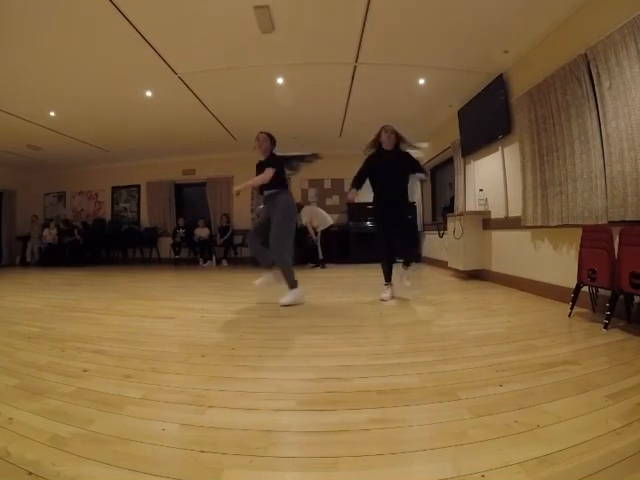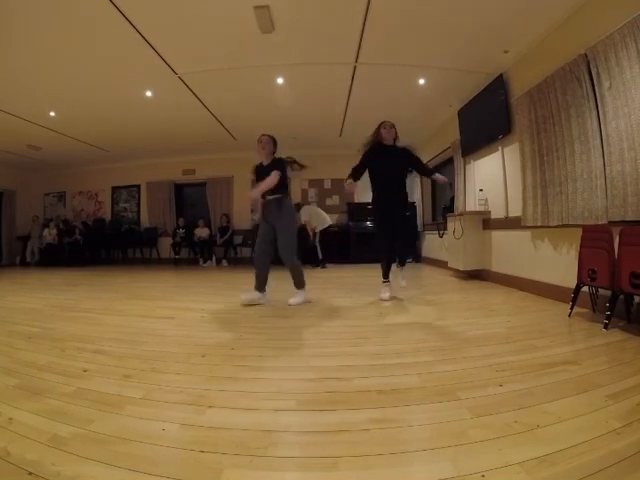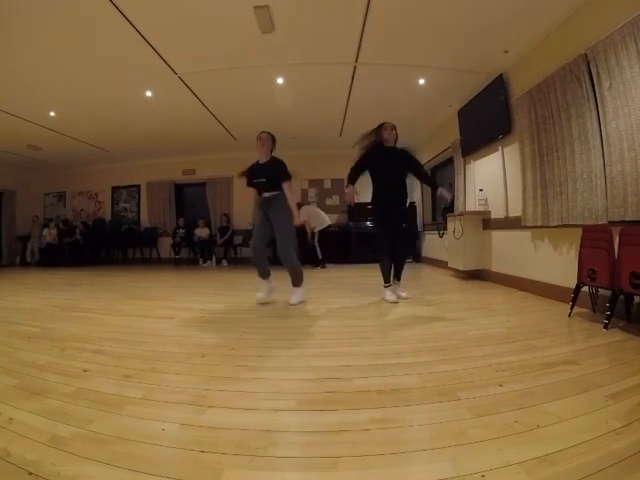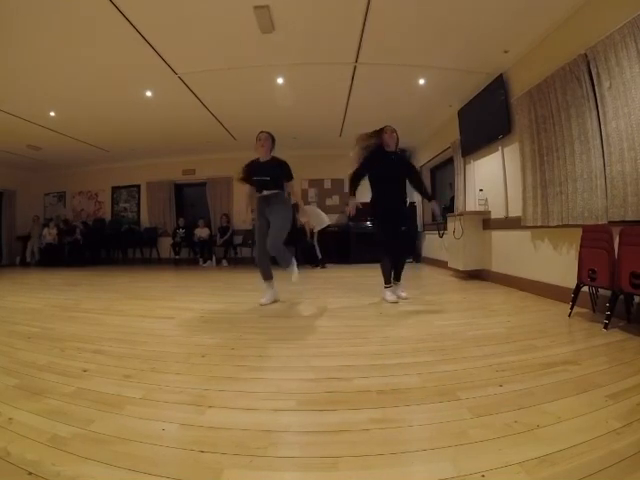
dt=0.1s
person 1, frame 1
left shoulder: (403, 156)
right shoulder: (373, 158)
left elbow: (417, 168)
right elbow: (361, 175)
left wrist: (422, 174)
right wrist: (354, 189)
left hip: (401, 206)
right hip: (382, 208)
left knee: (408, 243)
right knee: (386, 246)
left ankle: (405, 267)
right ankle: (388, 286)
person 1, frame 2
left shoulder: (403, 153)
right shoulder: (373, 152)
left elbow: (419, 165)
right elbow: (359, 168)
left wrist: (434, 175)
right wrist: (351, 179)
left hip: (400, 203)
right hip: (381, 204)
left knee: (401, 241)
right knee: (385, 242)
left ankle: (400, 271)
right ankle: (385, 284)
person 1, frame 3
left shoulder: (403, 155)
right shoulder: (373, 153)
left elbow: (419, 171)
right elbow: (357, 168)
left wrist: (437, 187)
right wrist: (350, 184)
left hip: (399, 205)
right hip: (380, 205)
left knee: (400, 245)
right knee: (386, 245)
left ankle: (397, 283)
right ankle: (387, 287)
person 1, frame 4
left shoulder: (403, 159)
right shoulder: (374, 157)
left elbow: (416, 180)
right elbow: (356, 175)
left wrist: (430, 199)
right wrist: (352, 196)
left hip: (400, 209)
right hip: (380, 209)
left knee: (400, 247)
right knee: (387, 247)
left ankle: (397, 284)
right ankle: (388, 288)
person 2, frame 1
left shoulder: (274, 159)
right shoulder: (260, 164)
left elbow: (265, 178)
left wrist: (242, 186)
left hip: (281, 205)
right hip: (270, 207)
left knee: (280, 250)
right knee: (253, 239)
left ankle: (295, 291)
right ankle: (269, 271)
person 2, frame 2
left shoulder: (279, 164)
right shoulder: (258, 169)
left elbow: (273, 179)
left wrist: (257, 191)
right wrist: (260, 212)
left hip: (282, 209)
right hip: (267, 212)
left knee: (287, 253)
right knee: (260, 254)
left ankle: (302, 291)
right ankle: (259, 293)
person 2, frame 3
left shoulder: (278, 164)
right shoulder: (252, 169)
left elbow: (287, 189)
left wrist: (295, 212)
right wrist: (256, 214)
left hip: (281, 206)
right hip: (264, 209)
left knee: (285, 251)
right knee: (256, 249)
left ankle: (298, 289)
right ankle: (267, 284)
person 2, frame 4
left shoulder: (280, 164)
right shoulder: (250, 167)
left elbow: (291, 188)
right wrist: (247, 211)
left hip: (280, 204)
right hip: (262, 206)
left knee: (273, 246)
right knee: (261, 251)
left ankle: (290, 261)
right ankle: (271, 290)
